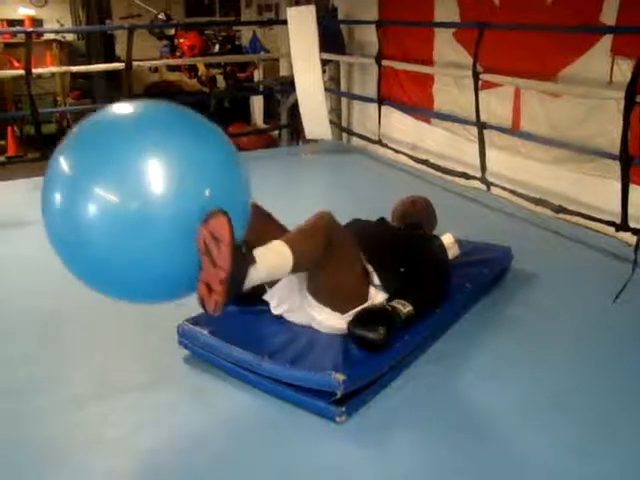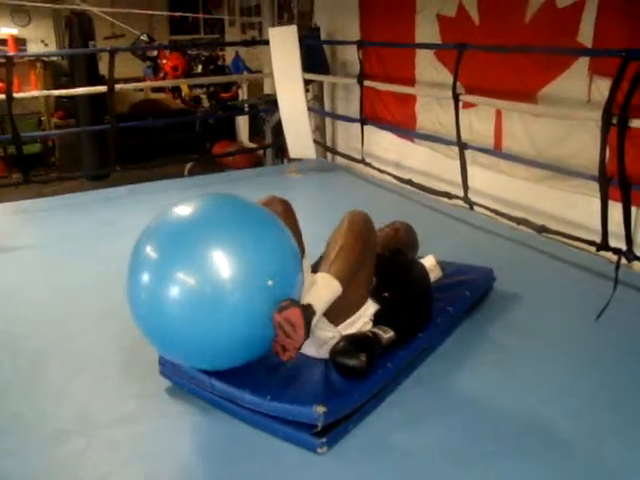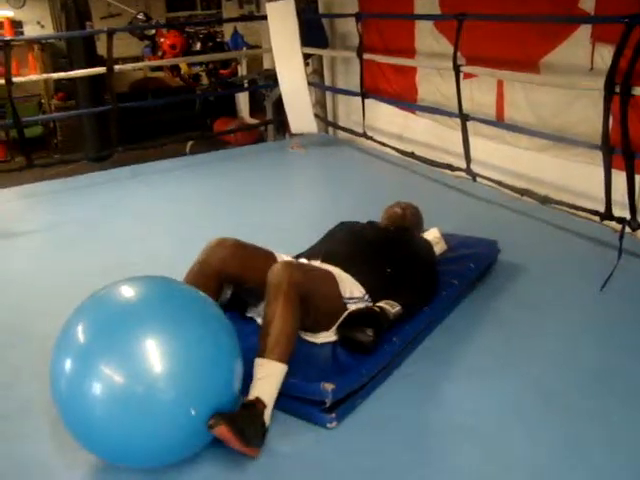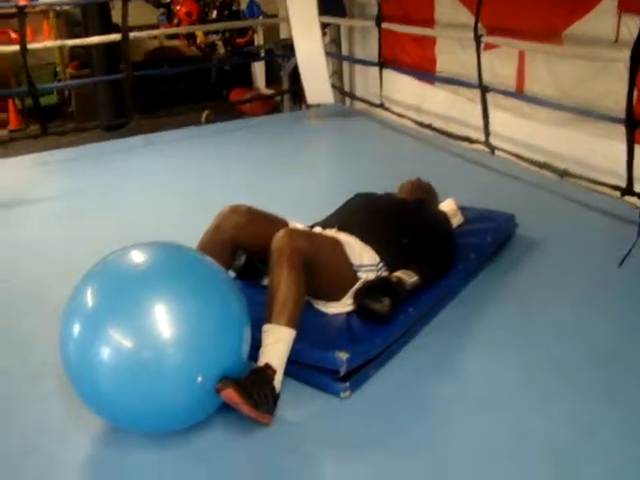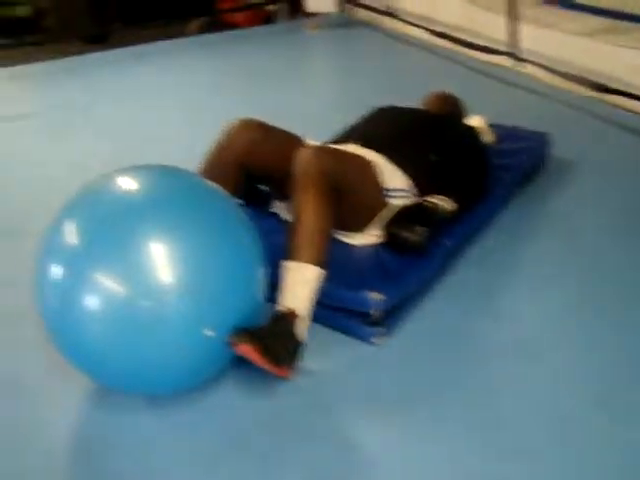
dt=1s
person 1, frame 1
left shoulder: (427, 245)
right shoulder: (362, 225)
left elbow: (434, 291)
left wrist: (393, 313)
left hip: (345, 304)
right hip: (297, 286)
left knee: (323, 223)
right knee: (249, 214)
left ankle: (244, 270)
person 1, frame 2
left shoulder: (411, 270)
right shoulder: (351, 251)
left elbow: (417, 315)
left wrist: (375, 339)
left hip: (340, 324)
left knee: (356, 221)
right knee: (276, 207)
left ankle: (306, 315)
person 1, frame 3
left shoulder: (416, 248)
right shoulder: (349, 227)
left elbow: (421, 289)
left wrist: (382, 313)
right wrist: (240, 286)
left hip: (347, 290)
left knee: (285, 275)
right knee: (222, 251)
left ankle: (257, 413)
person 1, frame 4
left shoulder: (431, 219)
right shoulder: (366, 199)
left elbow: (438, 258)
left wrist: (399, 284)
right wrist: (258, 253)
left hip: (360, 257)
right hip: (315, 244)
left knee: (289, 241)
right knee: (236, 218)
left ankle: (268, 379)
person 1, frame 5
left shoulder: (459, 137)
right shoulder: (388, 114)
left elbow: (471, 180)
right elbow: (341, 143)
left wrist: (432, 209)
right wrist: (266, 173)
left hip: (387, 180)
right hip: (330, 171)
left knee: (314, 160)
right knee: (245, 134)
left ankle: (289, 327)
